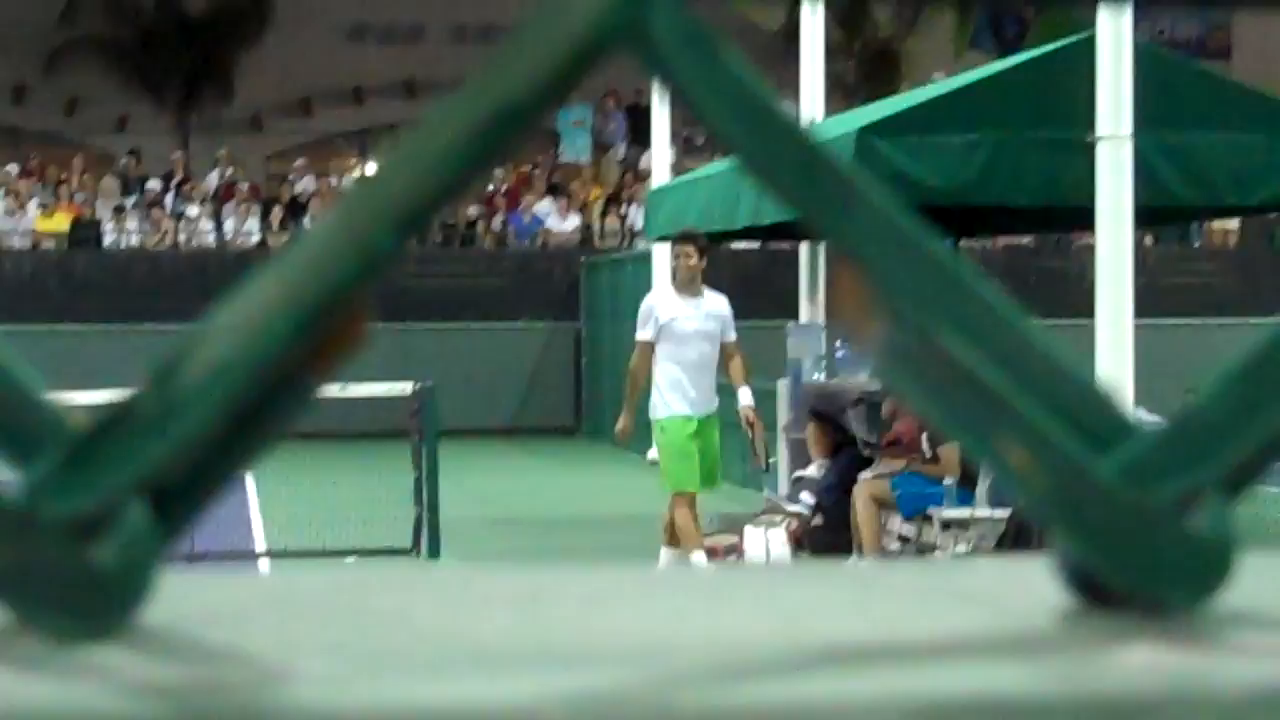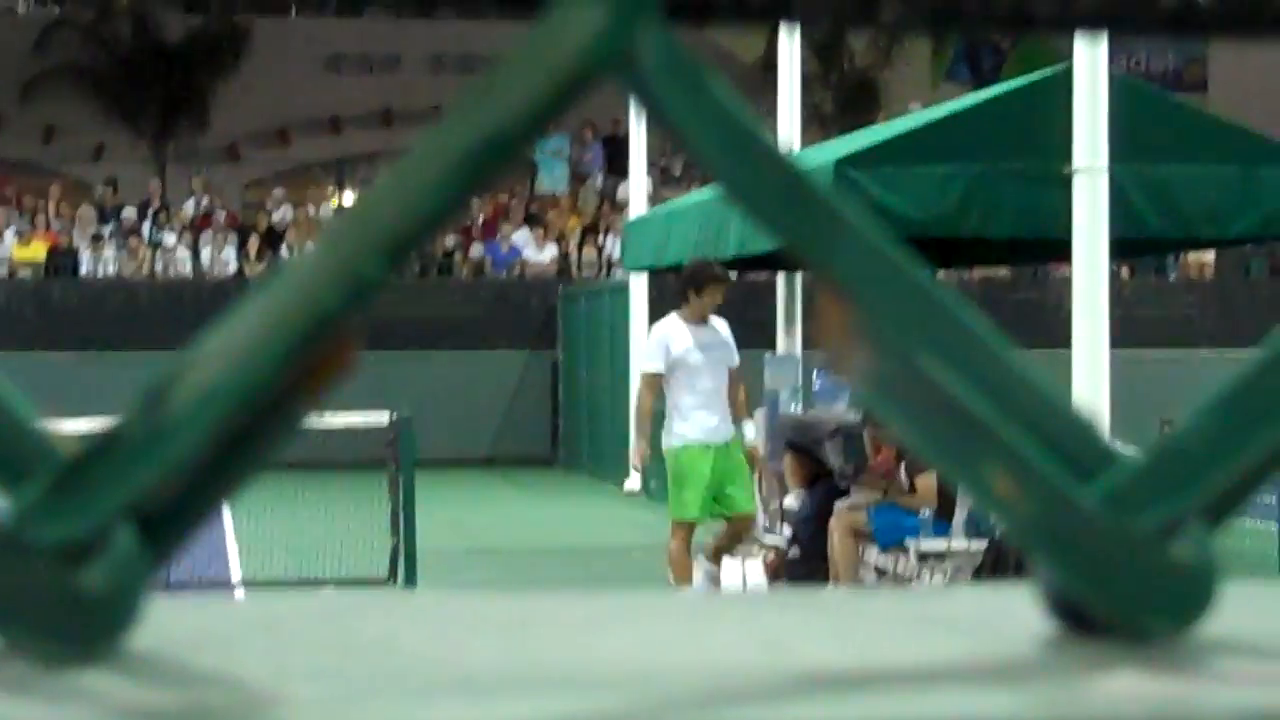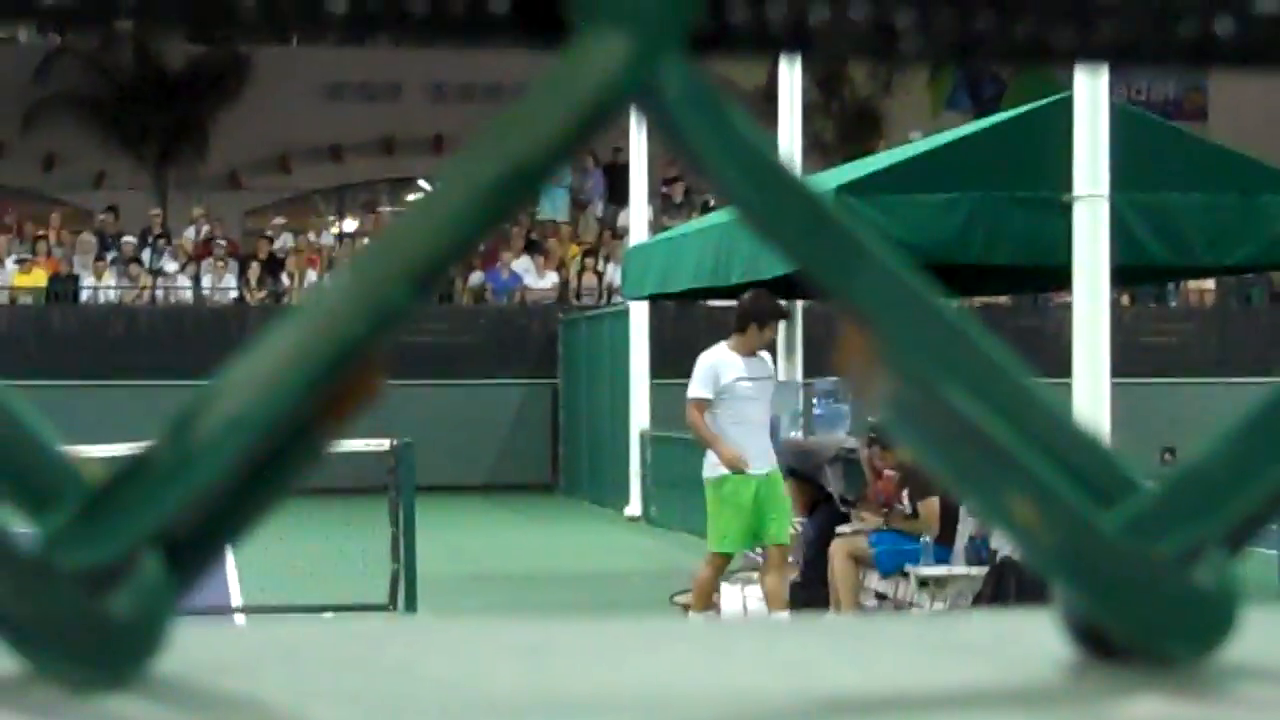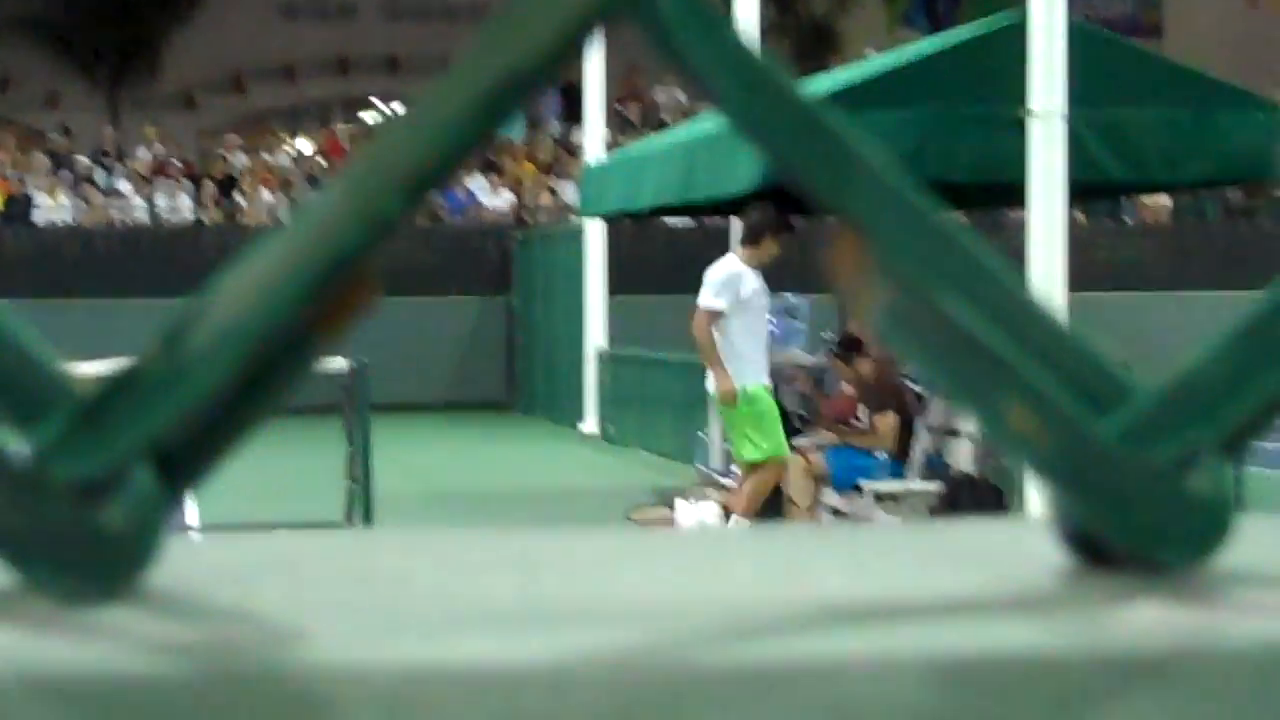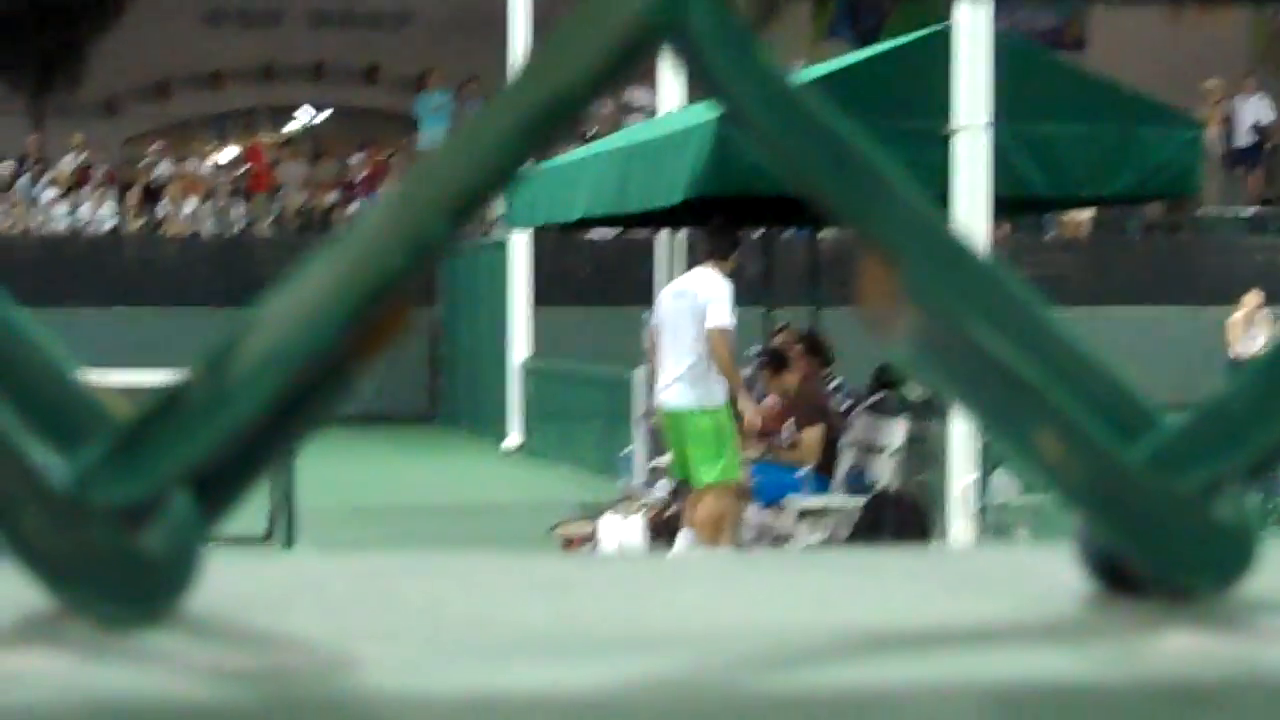
dt=0.3s
person 1, frame 1
left shoulder: (720, 304)
right shoulder: (656, 302)
left elbow: (732, 357)
right elbow: (641, 360)
left wrist: (745, 397)
right wrist: (627, 411)
left hip: (708, 413)
right hip: (673, 413)
left knee: (686, 495)
right knee: (683, 494)
left ankle: (667, 562)
right ankle: (702, 570)
person 1, frame 2
left shoulder: (722, 329)
right shoulder: (664, 333)
right elbow: (647, 390)
left wrist: (747, 431)
right wrist: (641, 440)
left hip: (726, 441)
right hip: (686, 444)
left knee: (745, 518)
right knee: (684, 525)
left ankle: (707, 567)
person 1, frame 3
left shoulder: (766, 361)
right shoulder: (712, 361)
right elbow: (694, 413)
right wrist: (721, 449)
left hip: (768, 472)
right hip: (729, 475)
left knee: (779, 551)
right knee: (720, 555)
person 1, frame 4
left shoulder: (752, 274)
right shoulder: (727, 272)
right elbow: (701, 326)
right wrist: (720, 375)
left hip: (757, 384)
right hip: (739, 388)
left knee: (756, 467)
right knee: (774, 462)
person 1, frame 5
left shoulder: (673, 288)
right shoulder: (718, 287)
left elbow: (656, 348)
right elbow: (718, 347)
left wrist: (659, 397)
right wrist: (742, 398)
left hip: (669, 400)
right hip: (701, 402)
left knee: (700, 484)
right knee: (717, 486)
left ankle: (684, 549)
